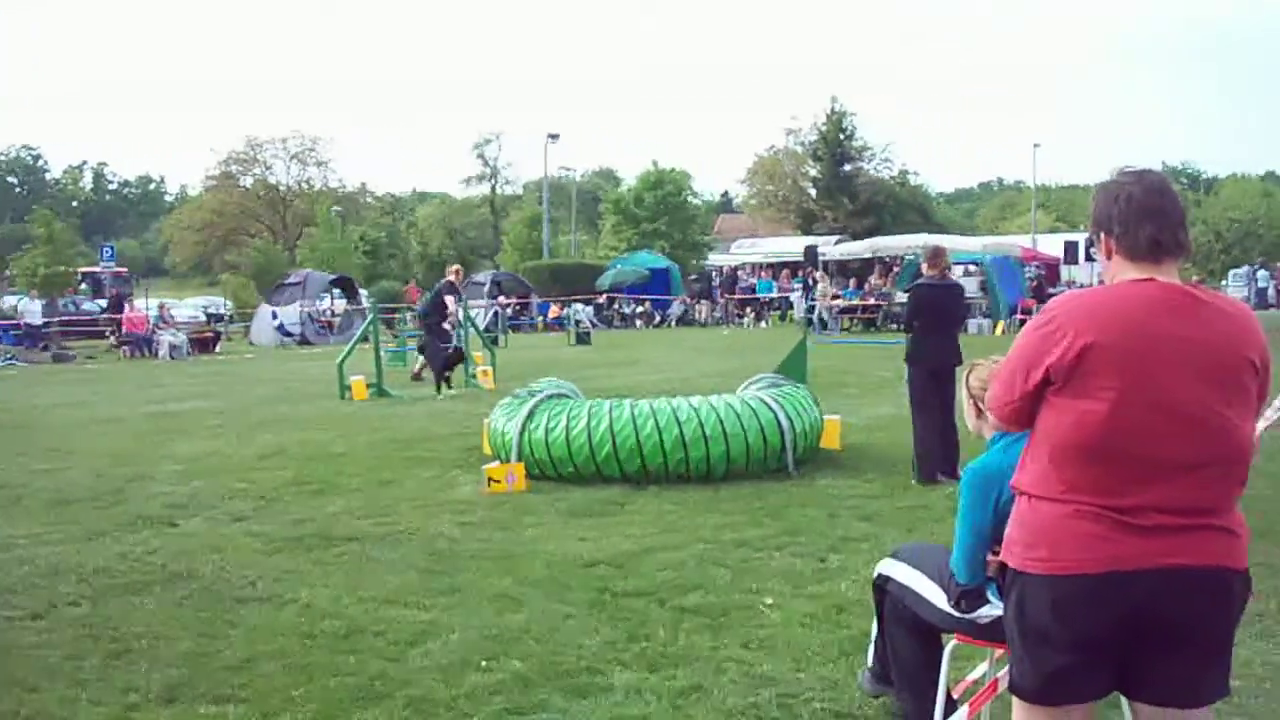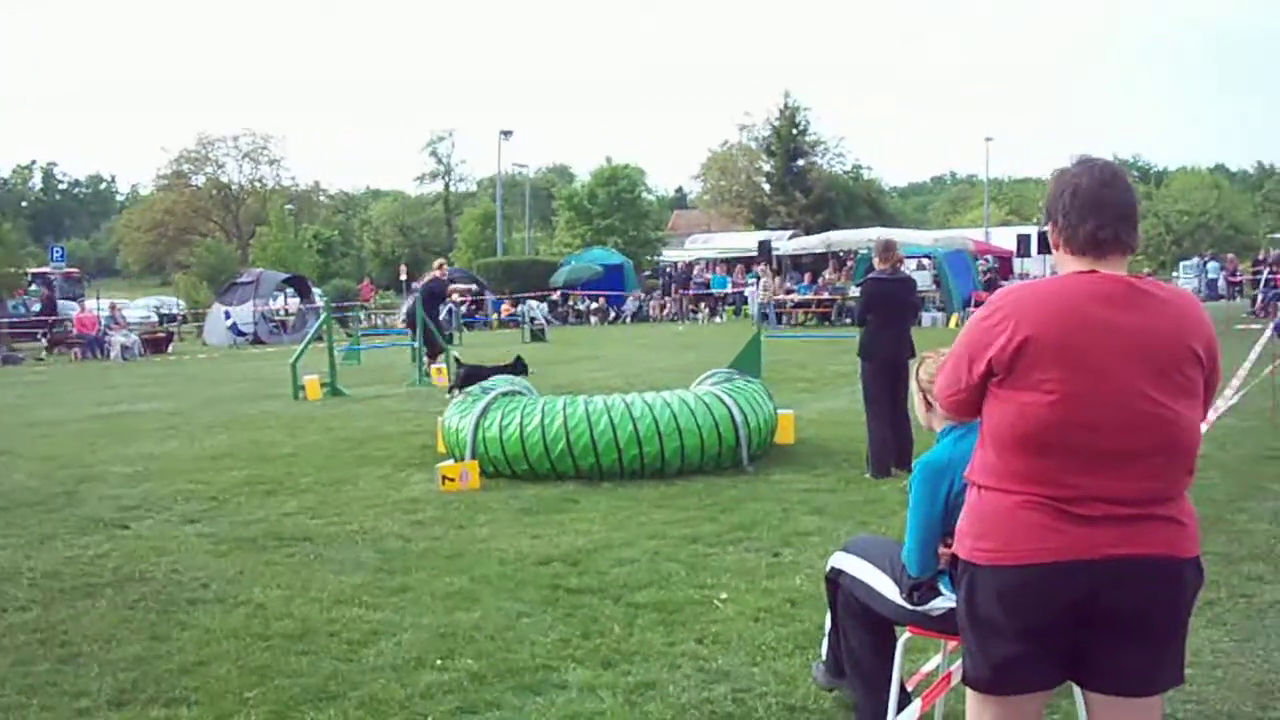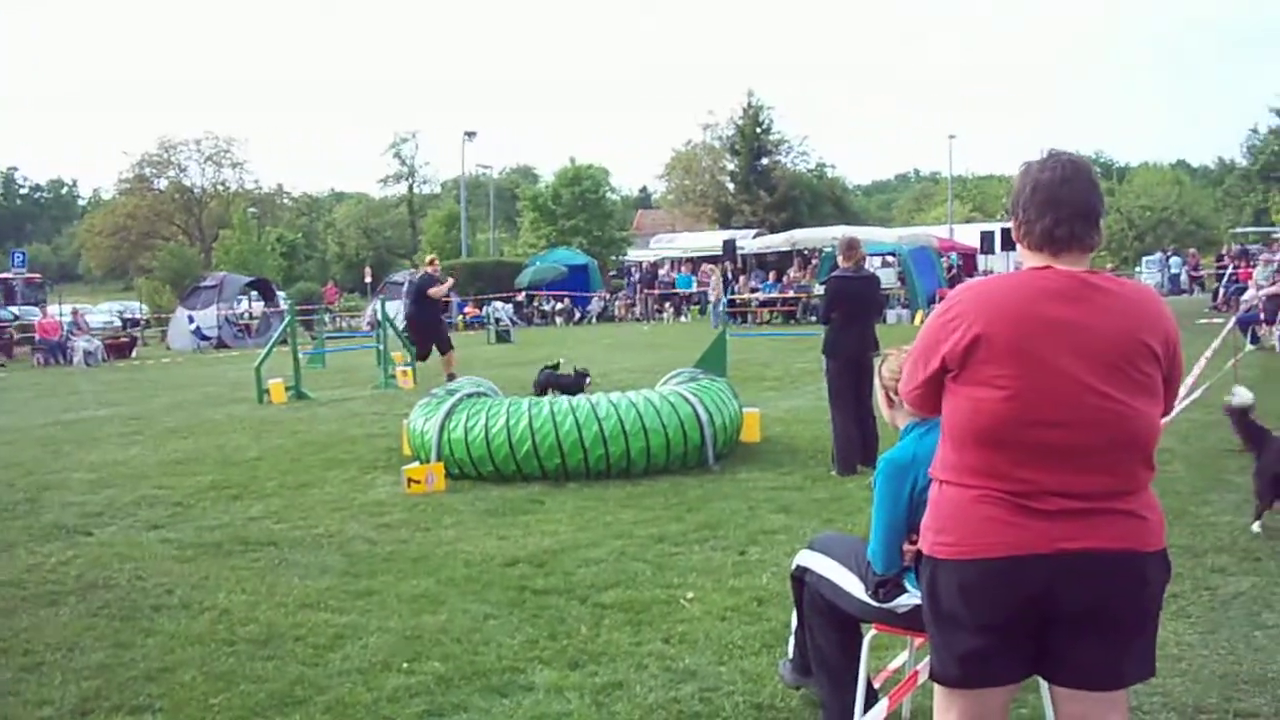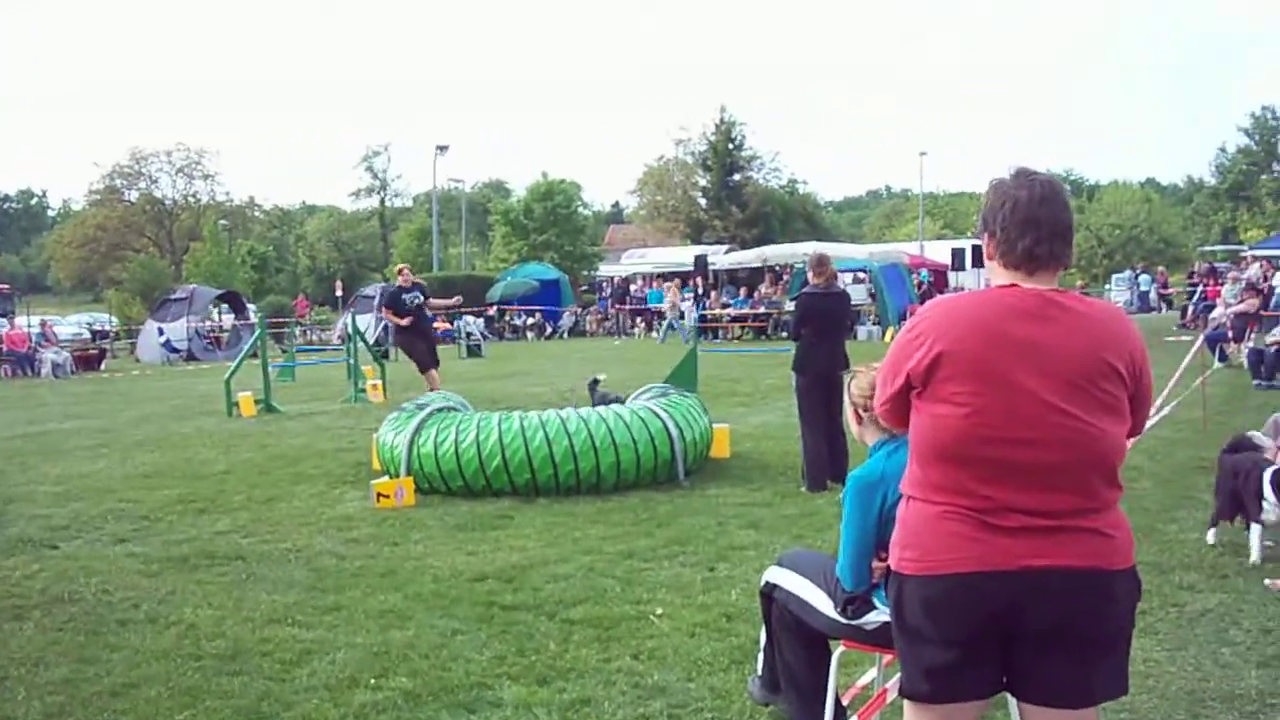
dt=0.3s
person 1, frame 1
left shoulder: (1070, 317)
right shoulder: (1243, 327)
left elbow: (1006, 411)
right elbow: (1239, 421)
left hip: (1069, 566)
right hip: (1203, 571)
person 1, frame 2
left shoulder: (1013, 309)
right shoulder: (1189, 317)
left elbow: (952, 401)
right elbow: (1198, 408)
left hip: (1019, 557)
right hip: (1151, 561)
person 1, frame 3
left shoulder: (970, 305)
right shoulder: (1148, 310)
left elbow: (917, 396)
right elbow: (1161, 404)
left hip: (981, 552)
right hip: (1115, 554)
person 1, frame 4
left shoulder: (937, 323)
right shoulder: (1116, 330)
left elbow: (889, 412)
right elbow: (1131, 425)
left hip: (949, 570)
right hip: (1082, 573)
person 2, frame 1
left shoulder: (985, 471)
left elbow: (967, 571)
left wrist: (987, 558)
right wrist: (996, 554)
left knee: (893, 576)
right knee: (912, 555)
right ankle: (892, 674)
person 2, frame 2
left shoulder: (936, 464)
left elbow: (919, 564)
left wrist: (940, 550)
right wrist: (949, 547)
left knee: (846, 569)
right knee: (864, 549)
right ankle: (845, 669)
person 2, frame 3
left shoulder: (900, 460)
left elbow: (884, 561)
left wrist: (907, 547)
left hip: (924, 594)
left knee: (812, 566)
right knee: (828, 546)
right ankle: (810, 665)
person 2, frame 4
left shoulder: (869, 478)
left elbow: (853, 580)
left wrist: (873, 564)
left knee: (781, 582)
right knee: (797, 562)
right ankle: (780, 682)
person 3, frame 1
left shoulder: (919, 289)
right shoulder: (957, 289)
left elbow: (907, 325)
right elbow: (960, 321)
left hip: (922, 357)
right hip: (948, 356)
left knee: (924, 415)
right knee: (947, 413)
left ankle: (927, 473)
right ankle: (949, 468)
person 3, frame 2
left shoulder: (871, 283)
right shoulder: (909, 283)
left elbow: (860, 319)
right elbow: (913, 315)
left hip: (874, 351)
right hip: (901, 350)
left knee: (877, 409)
right knee: (900, 406)
left ankle: (880, 467)
right ankle: (903, 460)
person 3, frame 3
left shoulder: (835, 282)
right shoulder: (873, 280)
left elbow: (824, 317)
right elbow: (878, 312)
left hip: (839, 349)
right hip: (865, 347)
left knee: (842, 407)
right knee: (864, 403)
left ankle: (846, 464)
right ankle: (869, 457)
person 3, frame 4
left shoulder: (805, 298)
right shoulder: (843, 297)
left elbow: (794, 333)
right elbow: (847, 328)
left hip: (809, 365)
right hip: (835, 363)
left knee: (812, 423)
right knee: (834, 419)
left ankle: (816, 480)
right ankle: (839, 473)
